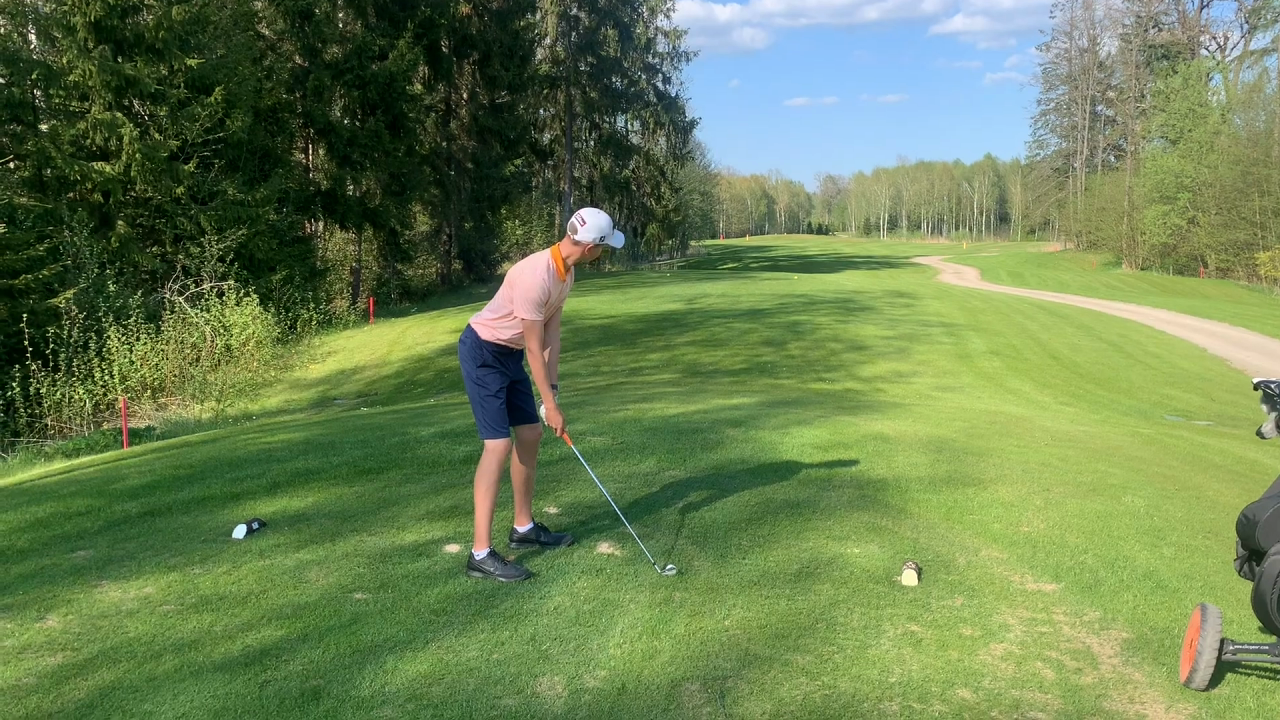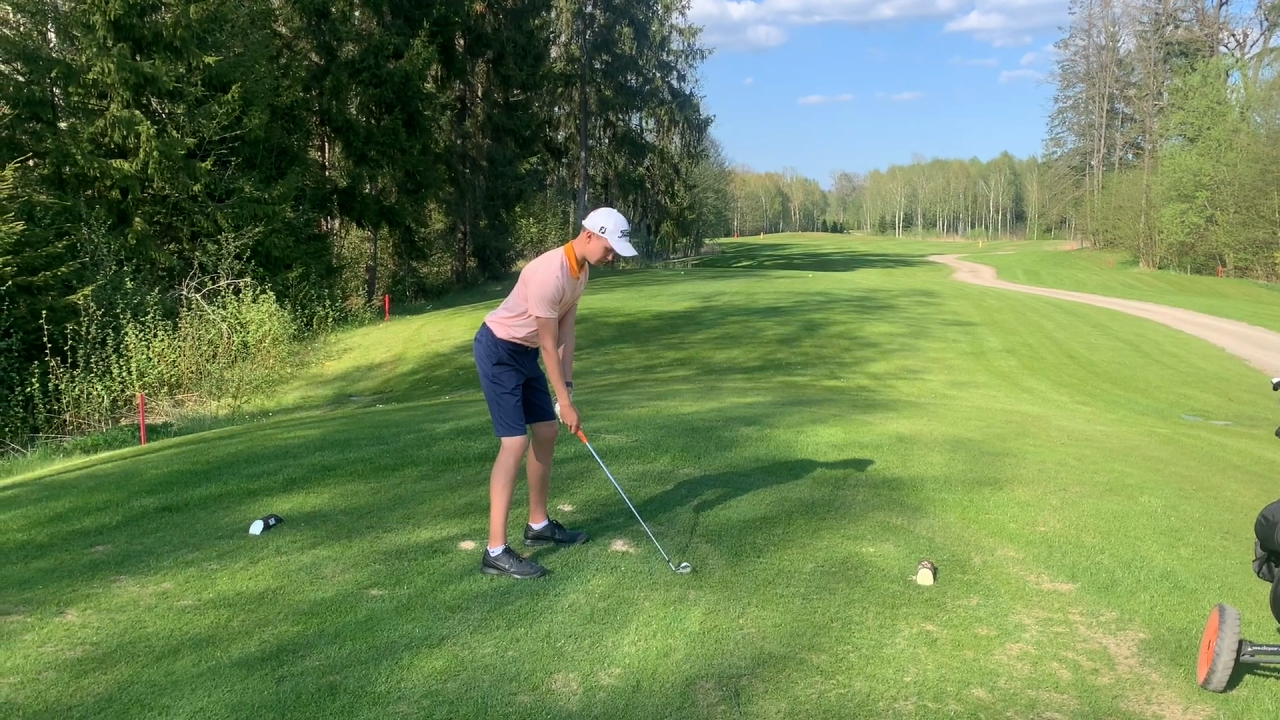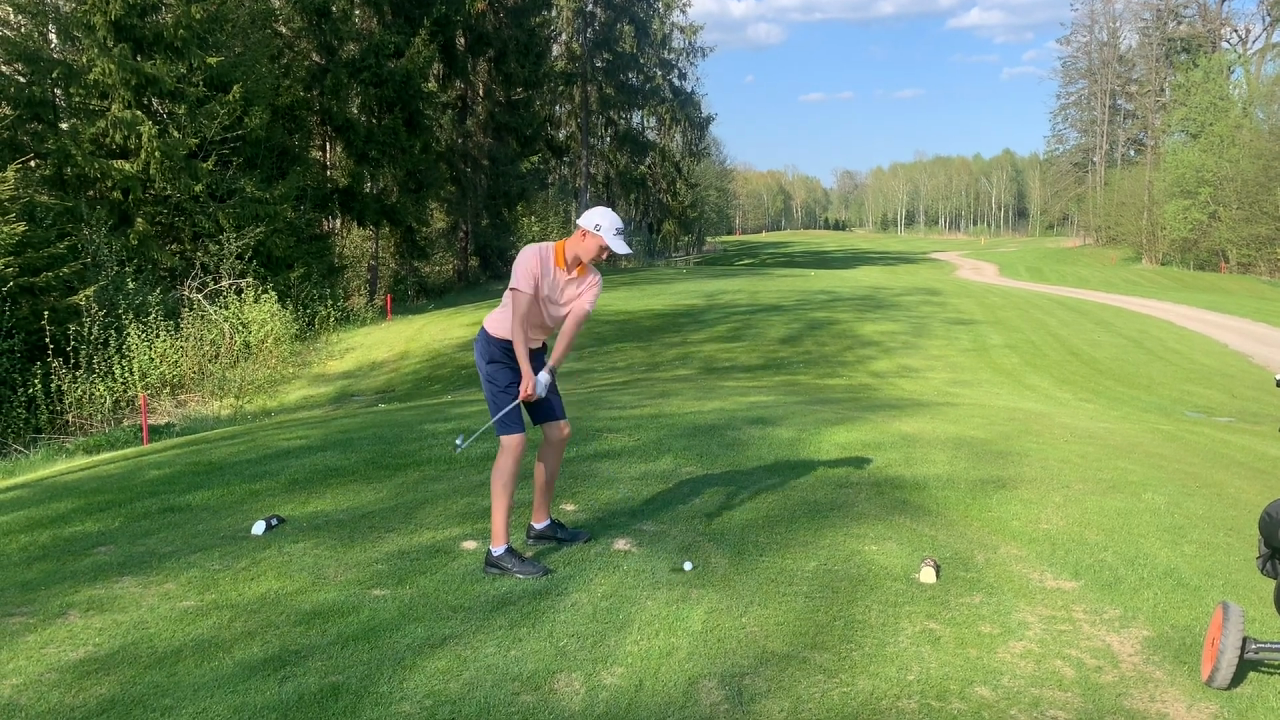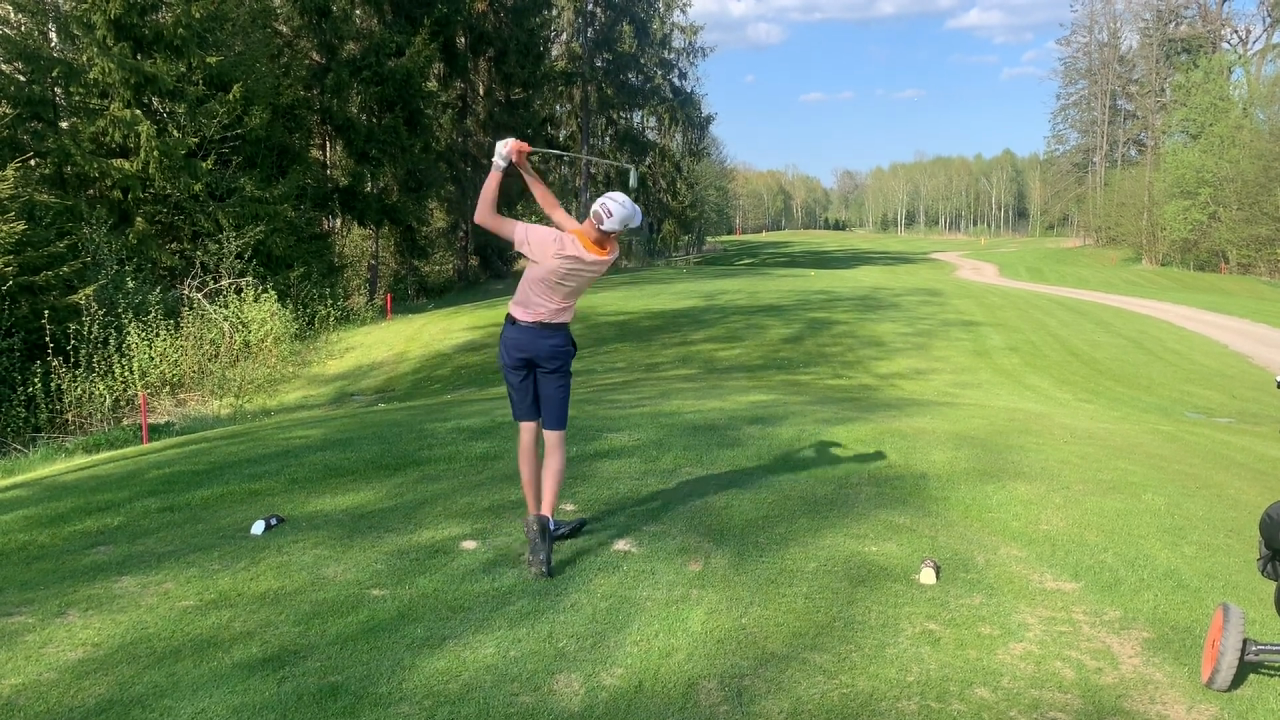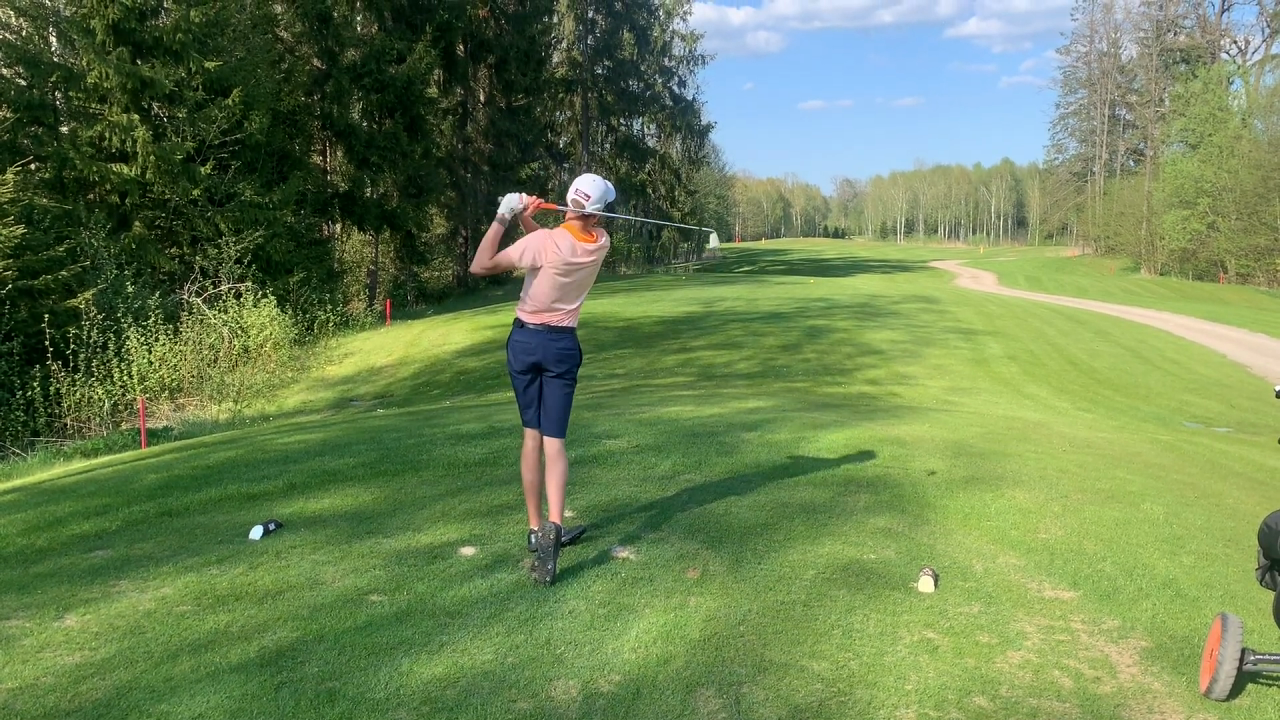
dt=1s
person 1, frame 1
left shoulder: (567, 272)
right shoulder: (535, 276)
left elbow: (551, 333)
right elbow: (534, 347)
left wrist: (553, 390)
right wrist: (550, 404)
left hip: (509, 352)
right hip: (483, 352)
left knee: (530, 433)
right knee: (499, 445)
left ankle: (524, 527)
right ankle: (481, 554)
person 1, frame 2
left shoulder: (581, 270)
right shoulder: (549, 273)
left elbow: (567, 331)
right elbow: (549, 344)
left wrist: (567, 387)
right wrist: (565, 401)
left hip: (524, 351)
right hip: (499, 350)
left knee: (546, 431)
right knee: (515, 442)
left ankle: (539, 524)
right ankle: (496, 551)
person 1, frame 3
left shoulder: (592, 283)
right shoulder: (533, 255)
left elbow: (569, 329)
right elbow: (520, 318)
left wrist: (548, 372)
right wrist: (526, 372)
left hip: (535, 352)
right hip: (499, 351)
left knee: (559, 432)
right knee: (514, 443)
left ankle: (541, 523)
right ankle: (499, 550)
person 1, frame 4
left shoulder: (549, 242)
right shoulder: (608, 255)
left elbow: (484, 217)
right elbow: (559, 213)
left wrist: (500, 163)
right wrist: (526, 170)
left hip: (516, 335)
right hip: (553, 341)
left knee: (527, 428)
right knee: (554, 436)
left ankle: (537, 518)
right ankle: (544, 520)
person 1, frame 5
left shoulder: (543, 242)
right shoulder: (601, 244)
left elbow: (479, 266)
left wrist: (503, 217)
right wrist: (529, 220)
left hip: (524, 340)
right hip: (563, 345)
left knee: (531, 436)
right knee: (554, 441)
left ankle: (536, 529)
right ankle: (553, 527)
